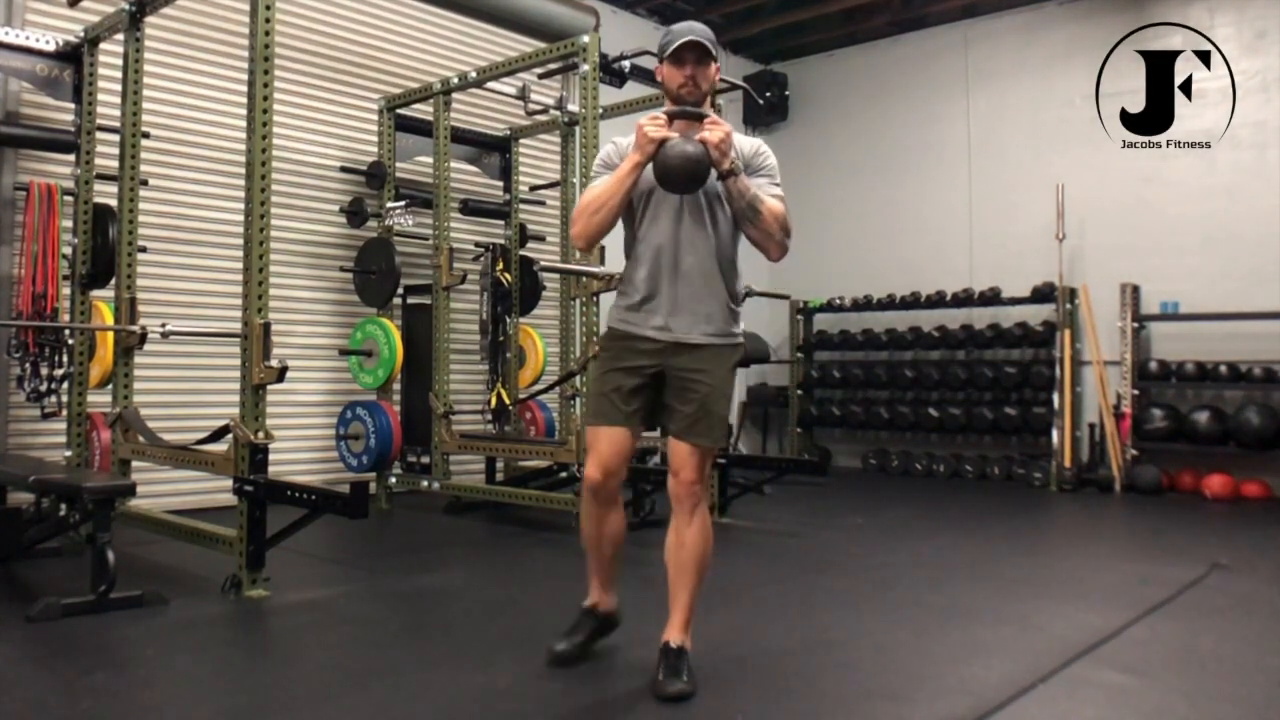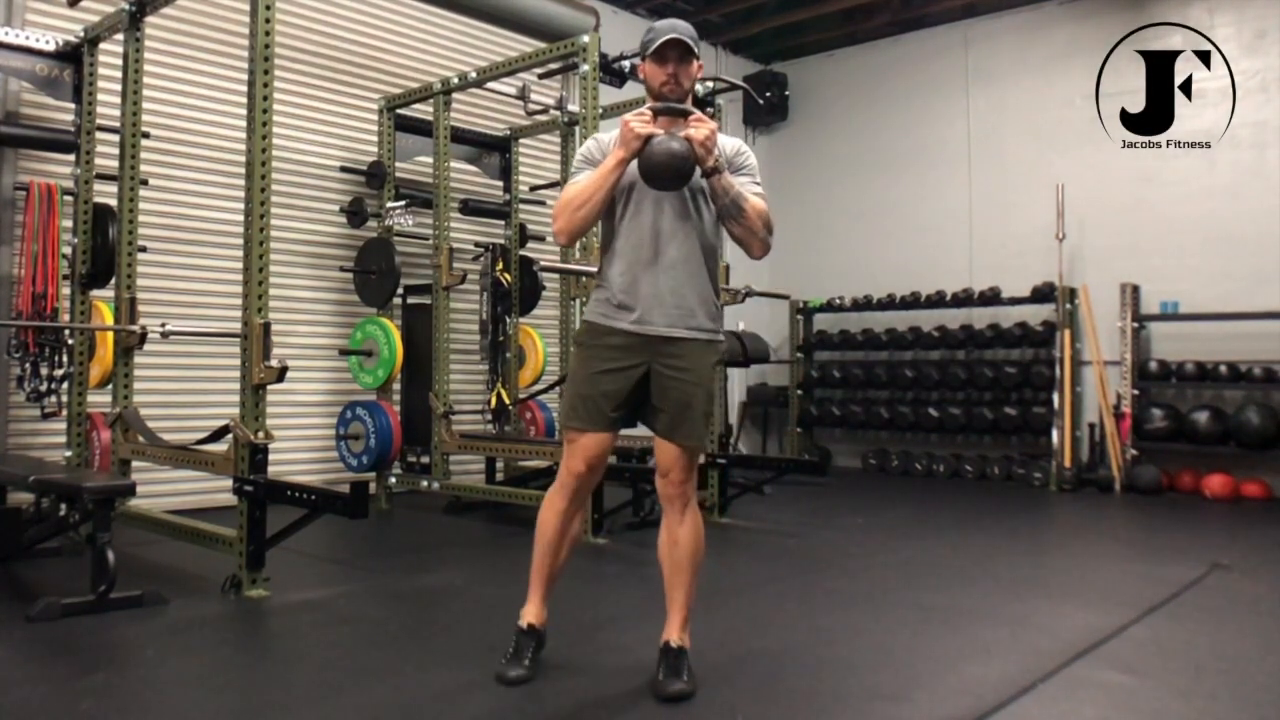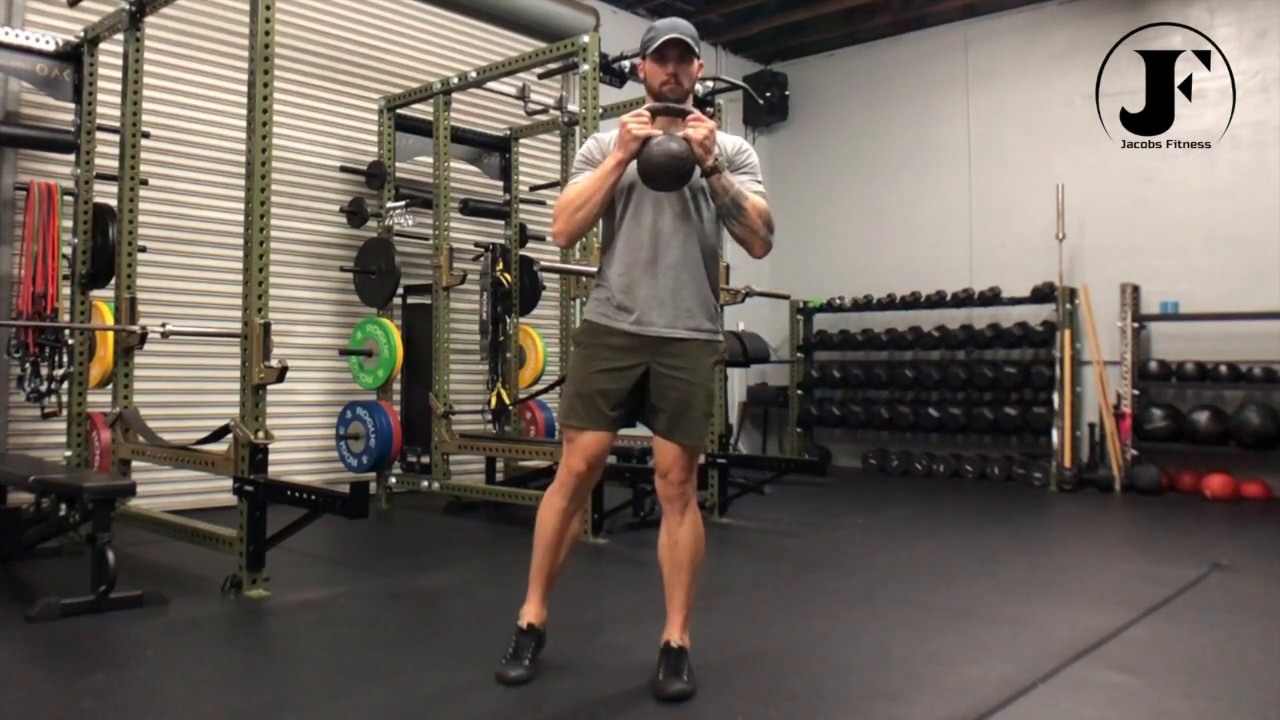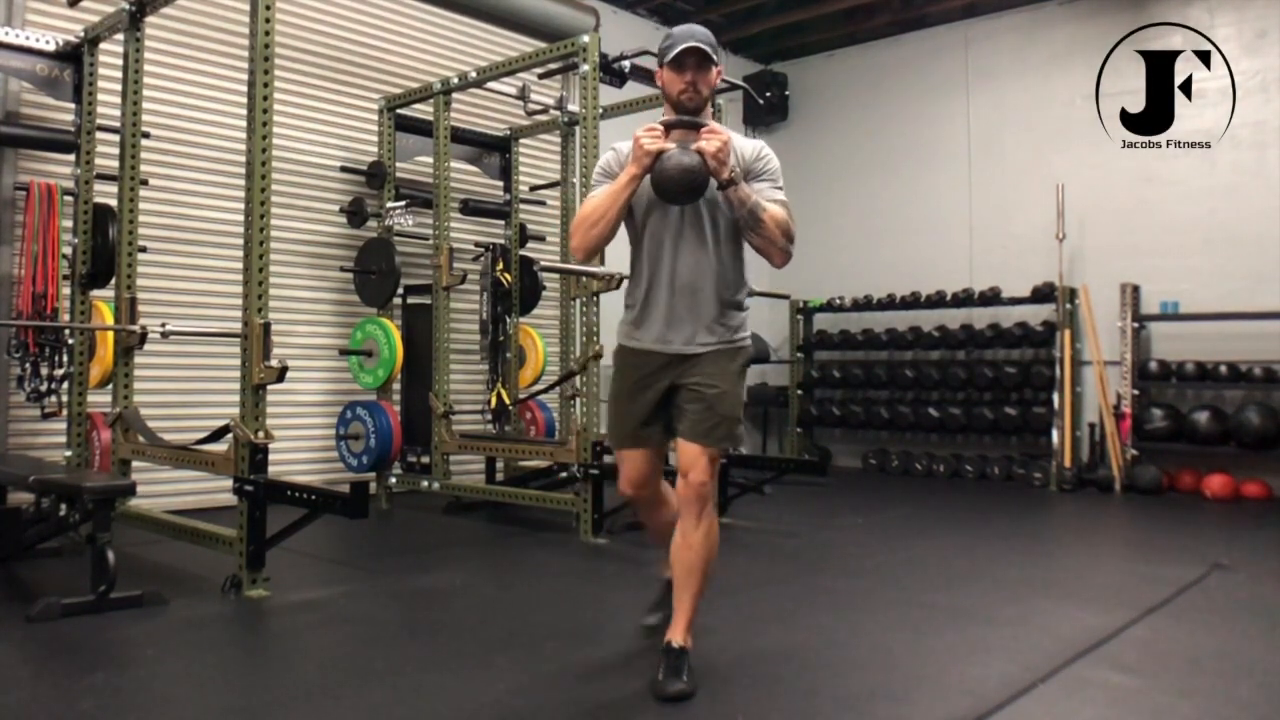
dt=0.4s
person 1, frame 1
left shoulder: (749, 151)
right shoulder: (625, 146)
left elbow: (777, 244)
right elbow: (582, 233)
left wrist: (727, 168)
right wrist: (639, 157)
left hip: (706, 341)
right hip: (631, 333)
left knee: (688, 489)
right knee: (600, 475)
left ankle: (676, 642)
right ankle: (600, 603)
person 1, frame 2
left shoulder: (730, 150)
right shoulder: (605, 143)
left elbow: (759, 242)
right elbow: (564, 229)
left wrist: (710, 165)
right wrist: (622, 154)
left hip: (689, 338)
right hip: (610, 330)
left knee: (677, 487)
right knee: (577, 472)
left ankle: (676, 641)
right ankle: (532, 621)
person 1, frame 3
left shoulder: (731, 149)
right shoulder: (605, 143)
left elbow: (760, 241)
right elbow: (564, 230)
left wrist: (710, 165)
right wrist: (621, 155)
left hip: (688, 339)
right hip: (610, 330)
left knee: (677, 486)
right knee: (576, 472)
left ankle: (676, 641)
right ankle: (531, 621)
person 1, frame 4
left shoulder: (750, 154)
right shoulder: (623, 154)
left elbow: (780, 251)
right elbow: (581, 246)
left wrist: (727, 176)
right wrist: (636, 169)
left hip: (712, 348)
right hip: (643, 345)
left knee: (696, 489)
right knee: (635, 484)
left ankle: (677, 641)
right ankle: (677, 579)
